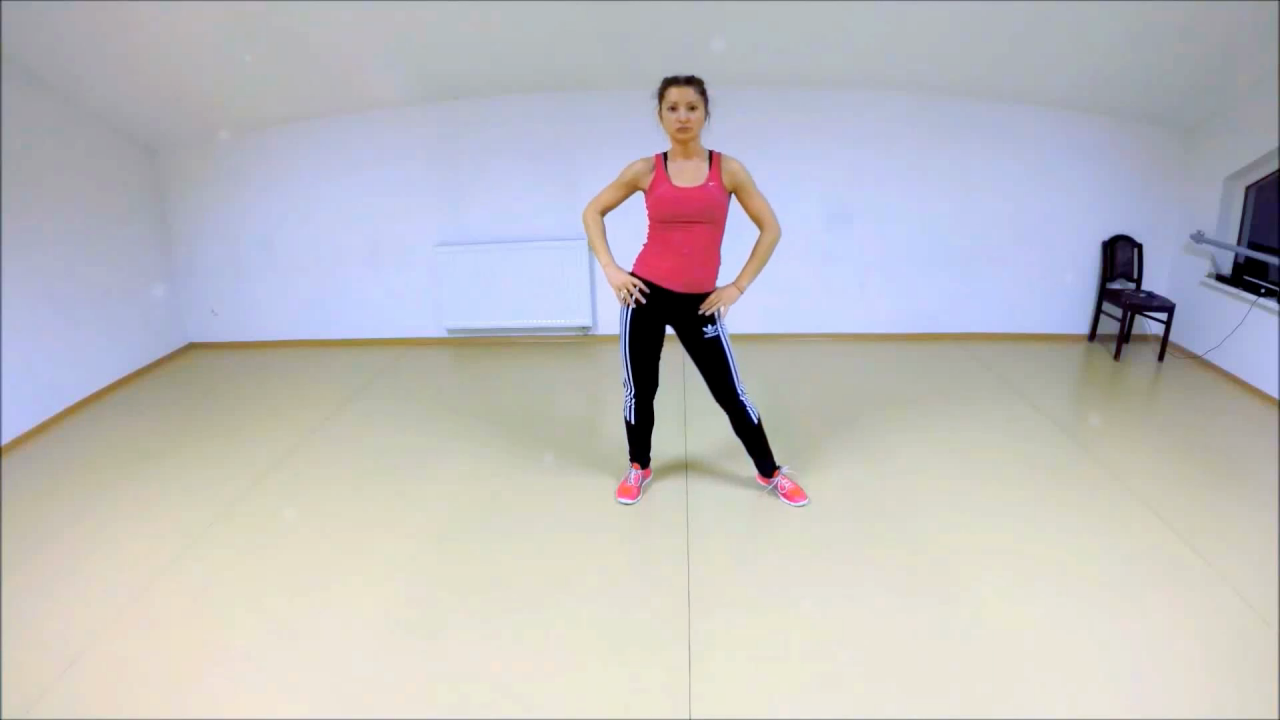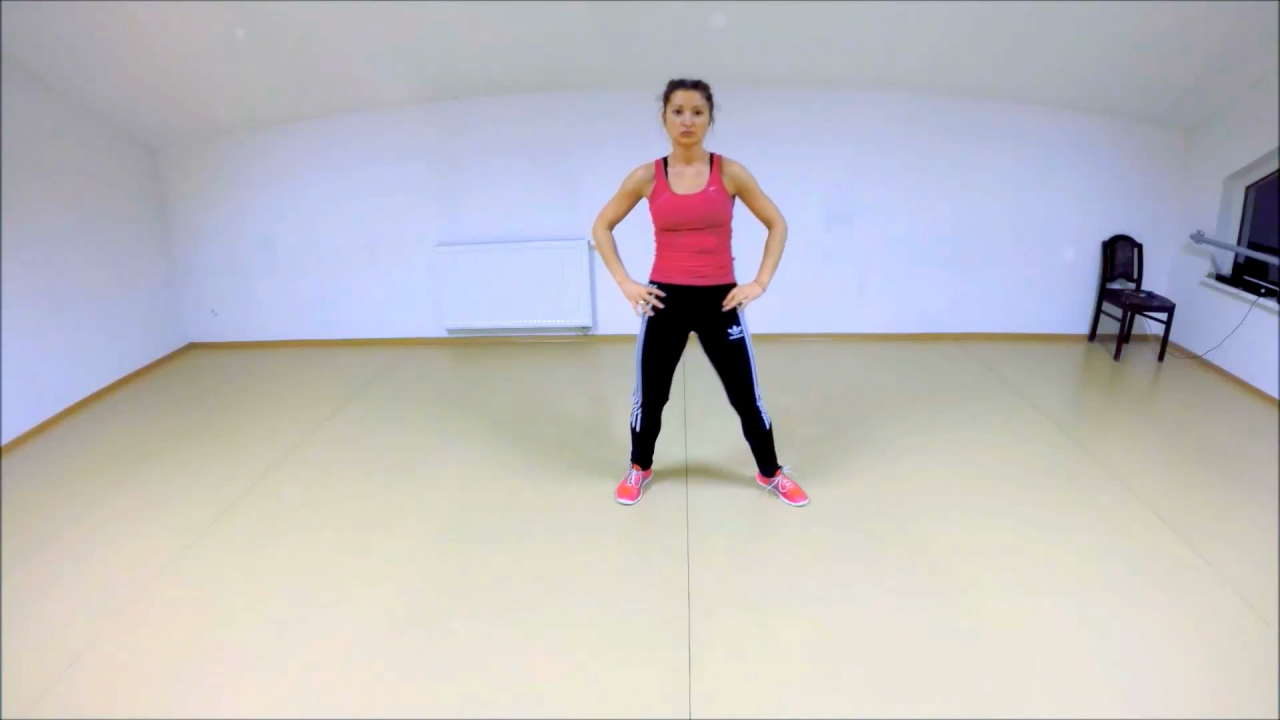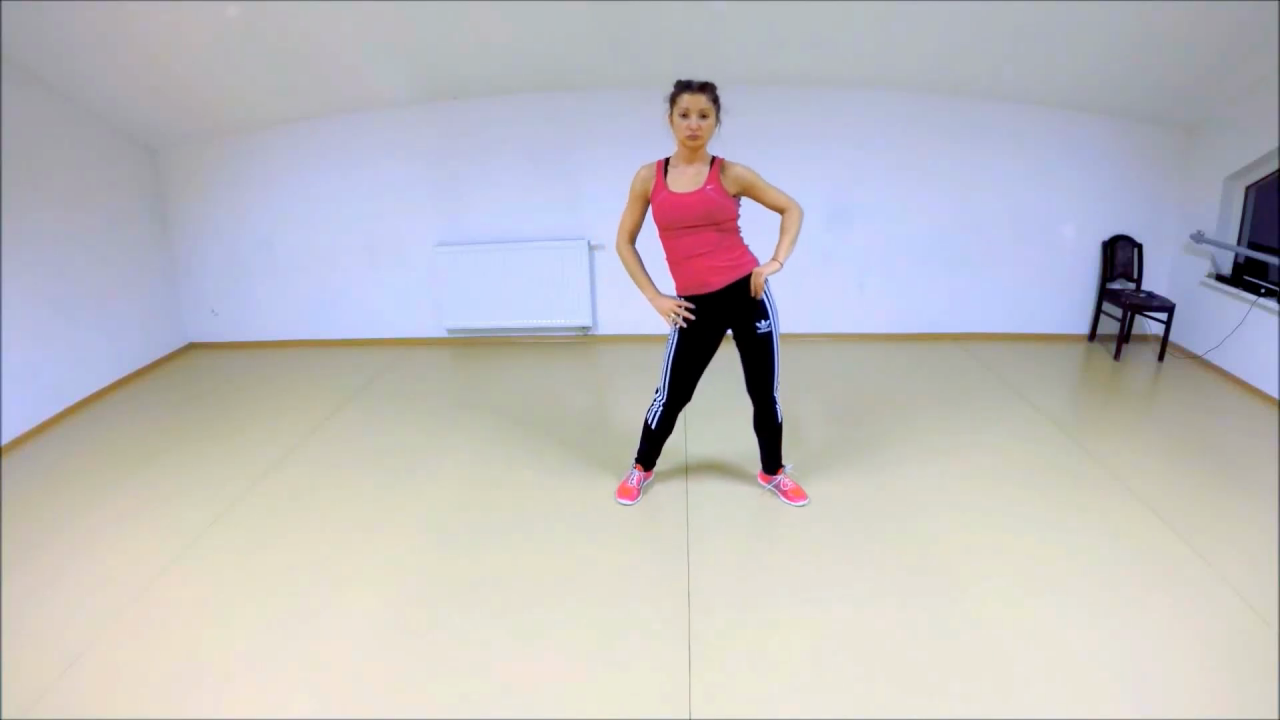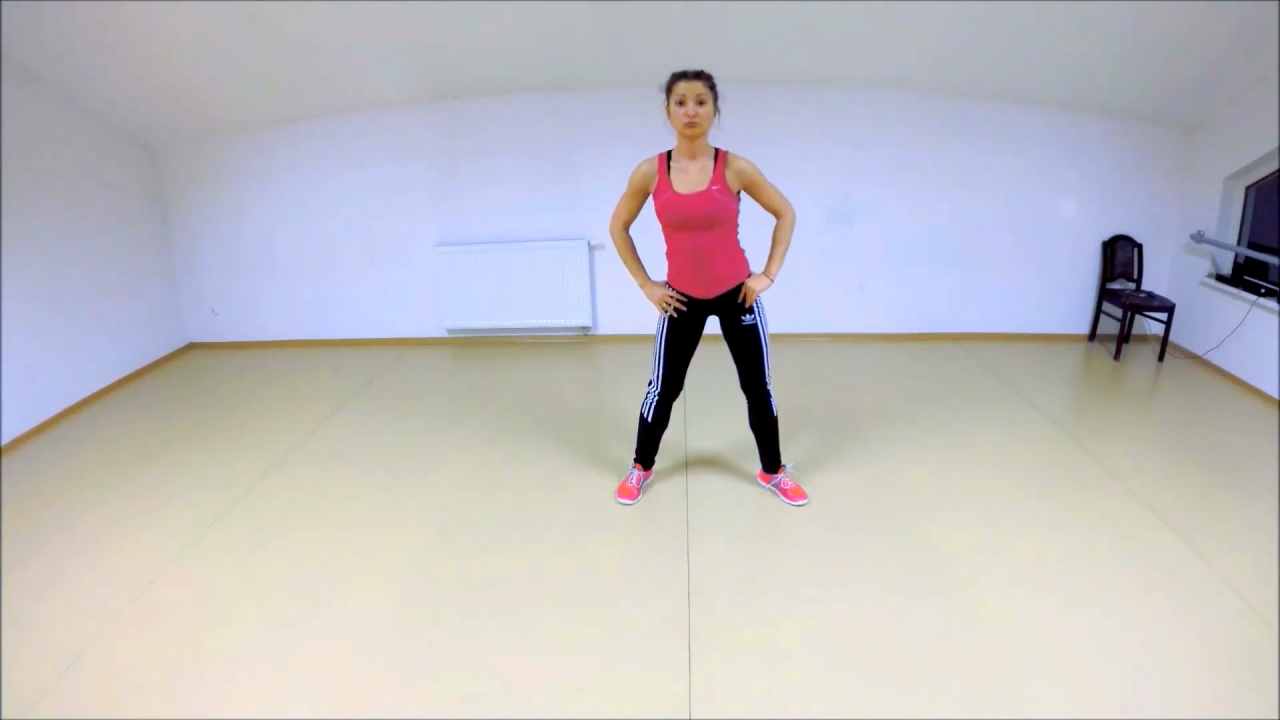
dt=0.4s
person 1, frame 1
left shoulder: (728, 169)
right shoulder: (644, 169)
left elbow: (770, 228)
right elbow: (593, 212)
left wrist: (738, 286)
right wrist: (610, 268)
left hip: (698, 301)
right hip: (646, 294)
left knee: (730, 393)
right knee: (639, 390)
left ankle: (770, 472)
right ankle: (639, 466)
person 1, frame 2
left shoulder: (729, 171)
right shoulder: (646, 176)
left elbow: (776, 224)
right elbow: (602, 227)
left wrist: (761, 280)
right wrist: (625, 283)
left hip: (720, 300)
right hip: (666, 300)
left knee: (746, 398)
right knee: (649, 397)
left ankle: (771, 472)
right ankle: (640, 467)
person 1, frame 3
left shoulder: (731, 174)
right shoulder: (649, 177)
left elbow: (791, 209)
right elbow: (624, 240)
left wrist: (777, 261)
right wrist: (655, 296)
left hip: (746, 293)
right hip: (695, 305)
left knee: (764, 392)
right knee: (672, 395)
left ankle: (773, 471)
right ankle: (642, 467)
person 1, frame 4
left shoulder: (736, 168)
right shoulder: (650, 172)
left elbow: (785, 214)
right elbow: (618, 227)
left wrist: (768, 275)
right wrist: (646, 284)
left hip: (737, 293)
right hip: (680, 298)
left knee: (757, 386)
right knee: (663, 388)
left ankle: (772, 471)
right ankle: (641, 467)
